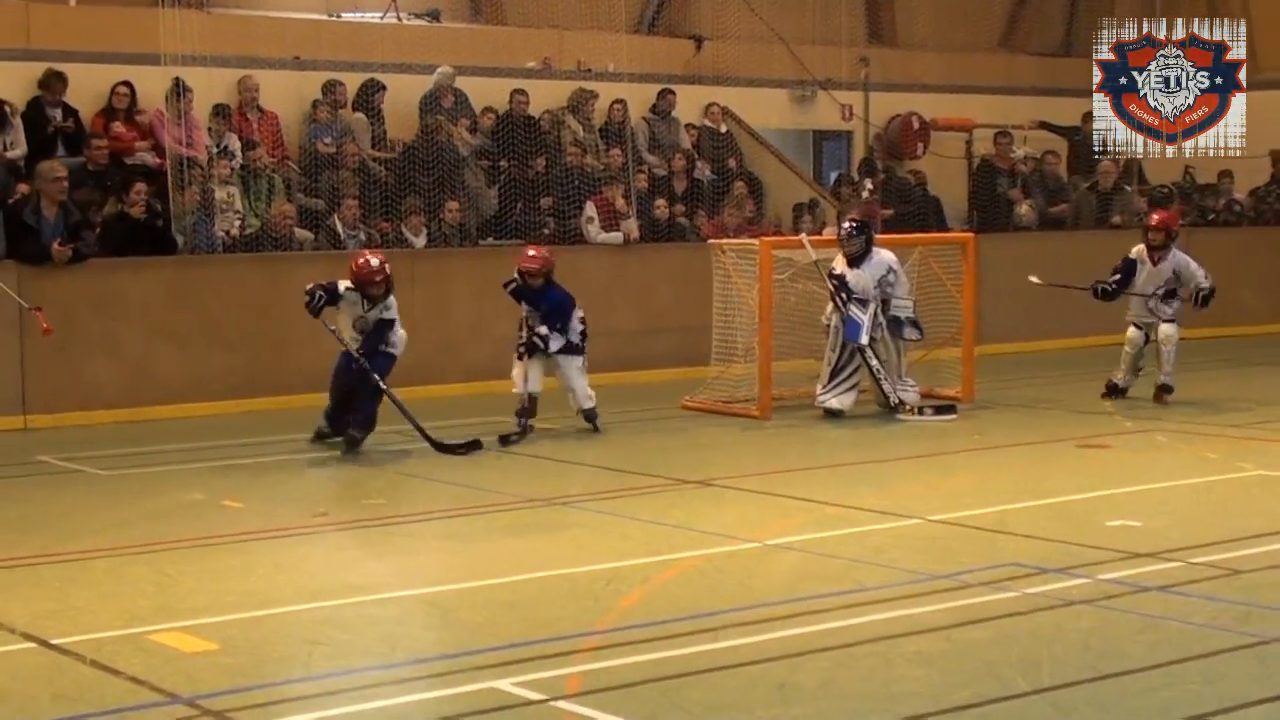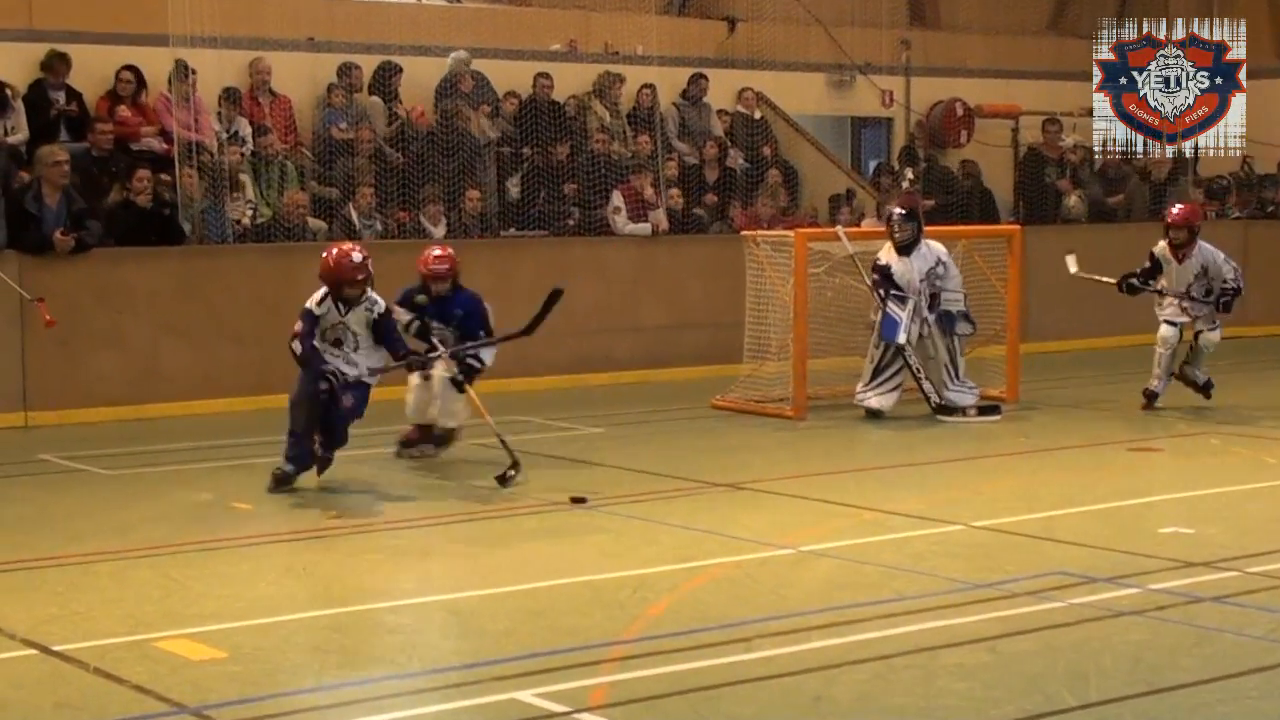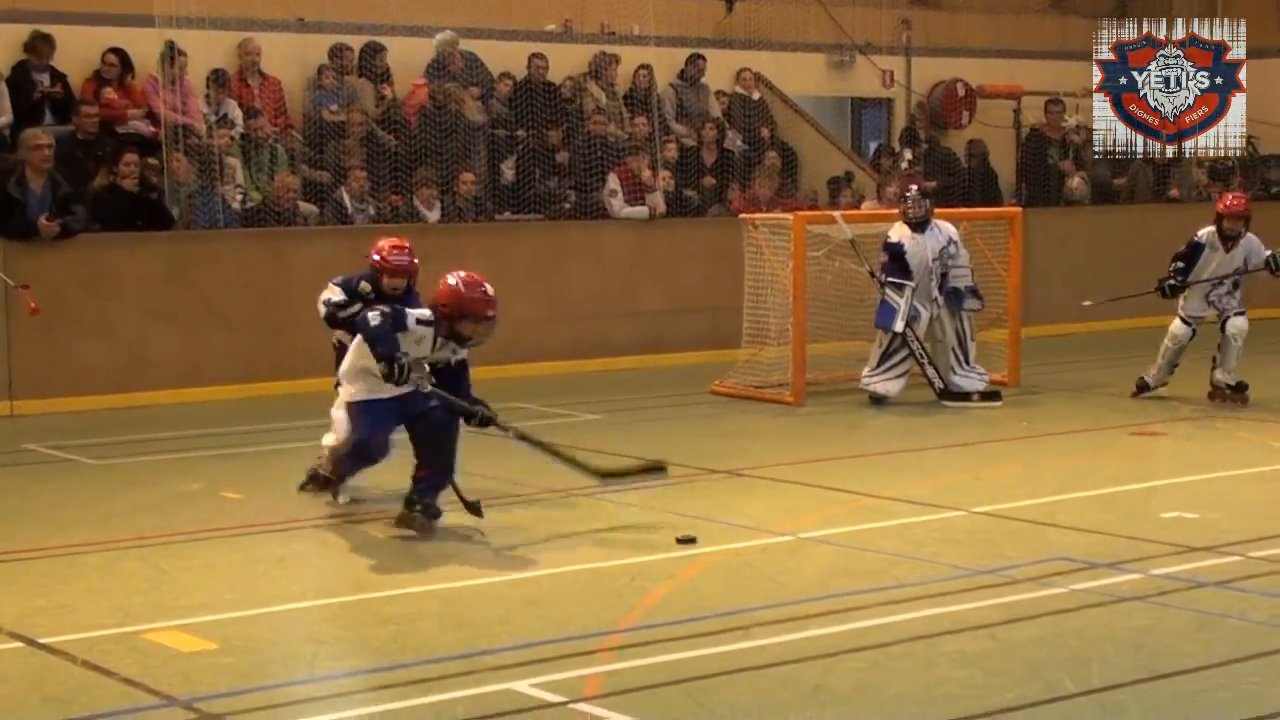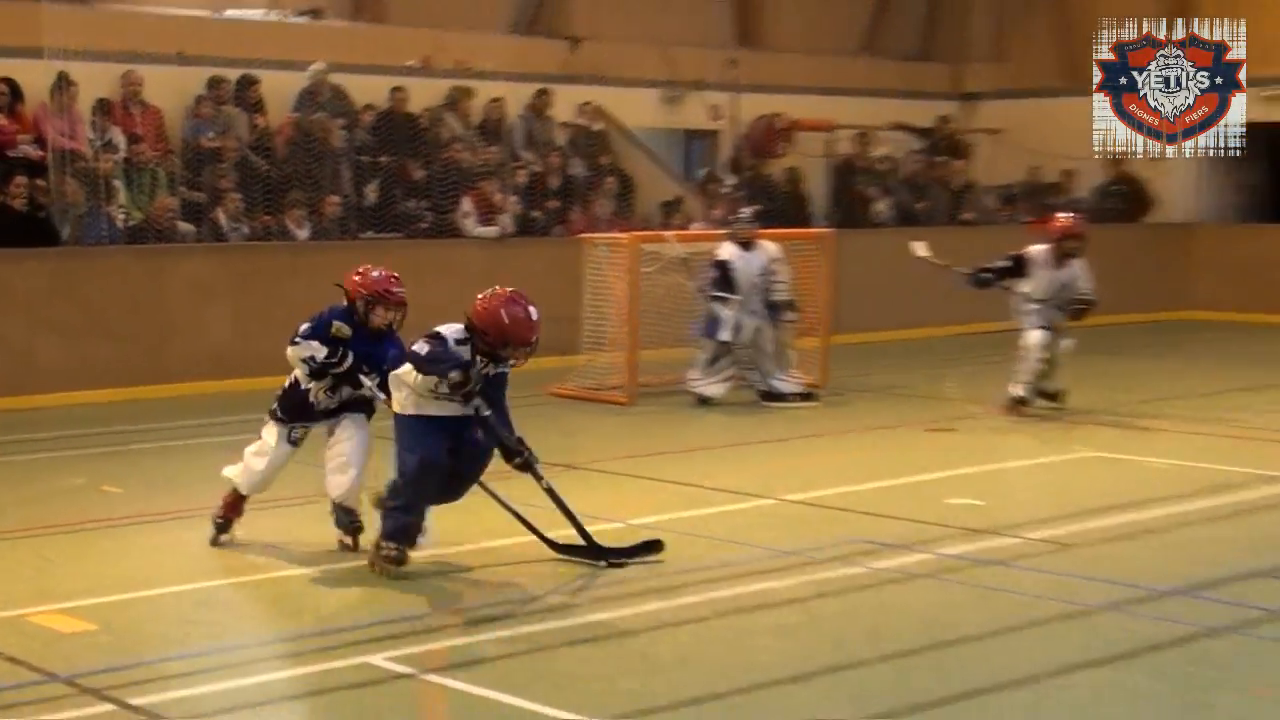
dt=0.4s
person 1, frame 1
left shoulder: (389, 305)
right shoulder: (347, 291)
left elbow: (379, 337)
right elbow: (317, 290)
left wrist: (364, 356)
right wrist: (316, 295)
left hip: (384, 347)
right hip: (357, 344)
left knee: (368, 380)
right knee: (342, 385)
left ankle: (357, 431)
right ankle: (333, 424)
person 1, frame 2
left shoulder: (374, 304)
right shoulder: (320, 303)
left elbow: (389, 334)
right elbow: (300, 340)
left wrist: (408, 354)
right wrist: (321, 369)
left hip: (357, 367)
right hip: (322, 361)
left knee: (344, 412)
right knee: (306, 405)
left ankle: (326, 449)
right ankle: (292, 465)
person 1, frame 3
left shoulder: (456, 349)
right shoulder: (417, 324)
left elbow: (455, 385)
right elbow: (370, 319)
left wrist: (474, 407)
right wrist: (391, 359)
left hip: (413, 385)
right hip: (369, 382)
left knee: (439, 437)
right knee: (370, 446)
left ankle: (421, 502)
right ankle: (344, 464)
person 1, frame 4
left shoulder: (497, 365)
right shoulder: (448, 338)
left elbow: (494, 408)
right elbow: (419, 356)
left wrist: (511, 444)
right wrist: (458, 370)
left hip: (461, 404)
right hip: (420, 403)
left knee: (472, 459)
right knee: (421, 472)
left ankle: (402, 504)
right ankle: (393, 540)
person 2, frame 1
left shoulder: (557, 297)
right shoulder: (524, 284)
left elbow: (557, 332)
left wrist: (533, 342)
right wrist: (515, 287)
left hip: (565, 332)
right hip: (534, 329)
left knee: (573, 373)
right knee: (524, 362)
left ankle: (588, 410)
right ankle: (527, 406)
person 2, frame 2
left shoulder: (470, 303)
right shoulder: (419, 294)
left elbow: (485, 342)
right elbow: (401, 309)
left wrist: (470, 366)
right wrist: (419, 328)
left hip: (465, 352)
right hip: (436, 348)
left knee: (445, 378)
right knee: (418, 385)
left ankle: (447, 429)
right ankle: (422, 427)
person 2, frame 3
left shoulder: (411, 306)
right shoulder: (362, 285)
right elbow: (331, 293)
right wrist: (338, 309)
left ankle: (329, 464)
right ankle: (325, 468)
person 2, frame 4
left shoulder: (391, 347)
right shoulder: (334, 319)
right elbow: (298, 350)
right wrist: (339, 362)
left hip: (349, 404)
right hip: (306, 395)
left knee: (351, 453)
right knee: (270, 451)
left ankle: (345, 513)
right ankle: (233, 503)
person 3, frame 1
left shoulder: (886, 260)
right shoulder: (839, 267)
left elbow: (900, 291)
right elbow: (839, 293)
left wrist: (904, 317)
left hip: (883, 317)
left knee: (893, 358)
right knee: (843, 360)
left ankle: (899, 397)
right ankle: (832, 400)
person 3, frame 2
left shoulder: (936, 251)
right shoulder: (886, 258)
left elbow: (952, 283)
right elbow: (882, 285)
left wrist: (956, 310)
left hip: (934, 313)
right hip: (899, 314)
left knee: (947, 355)
right knee: (888, 356)
left ankle: (958, 397)
right ankle: (873, 399)
person 3, frame 3
left shoulder: (946, 231)
right shoulder: (897, 237)
left elbow: (959, 262)
right elbow: (891, 273)
left wrist: (964, 287)
right wrist: (893, 299)
left hip: (943, 296)
right hip: (910, 298)
left knee: (956, 340)
right knee: (896, 342)
left ankle: (968, 382)
right ankle: (877, 384)
person 3, frame 4
left shoulder: (771, 252)
right shoulder: (725, 254)
left elbow: (779, 279)
right elbow: (718, 286)
left wrist: (786, 303)
left hip: (762, 311)
right hip: (734, 314)
left knee: (774, 349)
right knee: (721, 350)
left ankle: (785, 387)
right ankle: (705, 388)
person 4, frame 1
left shoulder: (1179, 259)
right shoulder: (1139, 252)
left elbow: (1199, 277)
right elbow: (1122, 274)
left wrist: (1205, 291)
right wrist: (1108, 287)
left hip: (1169, 306)
right hip: (1142, 306)
left knee: (1167, 335)
right knee: (1133, 339)
left ankle: (1164, 385)
right ankle: (1120, 381)
person 4, frame 2
left shoulder: (1206, 252)
right shoulder: (1161, 249)
left elbow: (1230, 271)
right elbow: (1152, 268)
left wrist: (1228, 293)
right wrist: (1134, 280)
left hip: (1201, 301)
right hip: (1172, 300)
left knee: (1209, 337)
right knee: (1167, 337)
left ankle: (1191, 372)
right ankle: (1155, 388)
person 4, frame 3
left shoulder: (1250, 242)
right shoulder: (1204, 238)
left elbow: (1262, 260)
right elbow: (1183, 259)
right wrist: (1172, 280)
left hip: (1226, 295)
right hip: (1196, 294)
left knee: (1238, 327)
right knee: (1179, 333)
left ankle: (1223, 382)
right ankle: (1154, 377)
person 4, frame 4
left shoulder: (1078, 265)
right shoulder: (1035, 254)
left elbow: (1085, 291)
right elbow: (1011, 265)
left wrist: (1082, 304)
right wrist: (986, 273)
left hip: (1053, 311)
right hip: (1029, 307)
left knee: (1057, 346)
right knee: (1035, 342)
left ankle: (1042, 384)
right ankle: (1018, 393)
